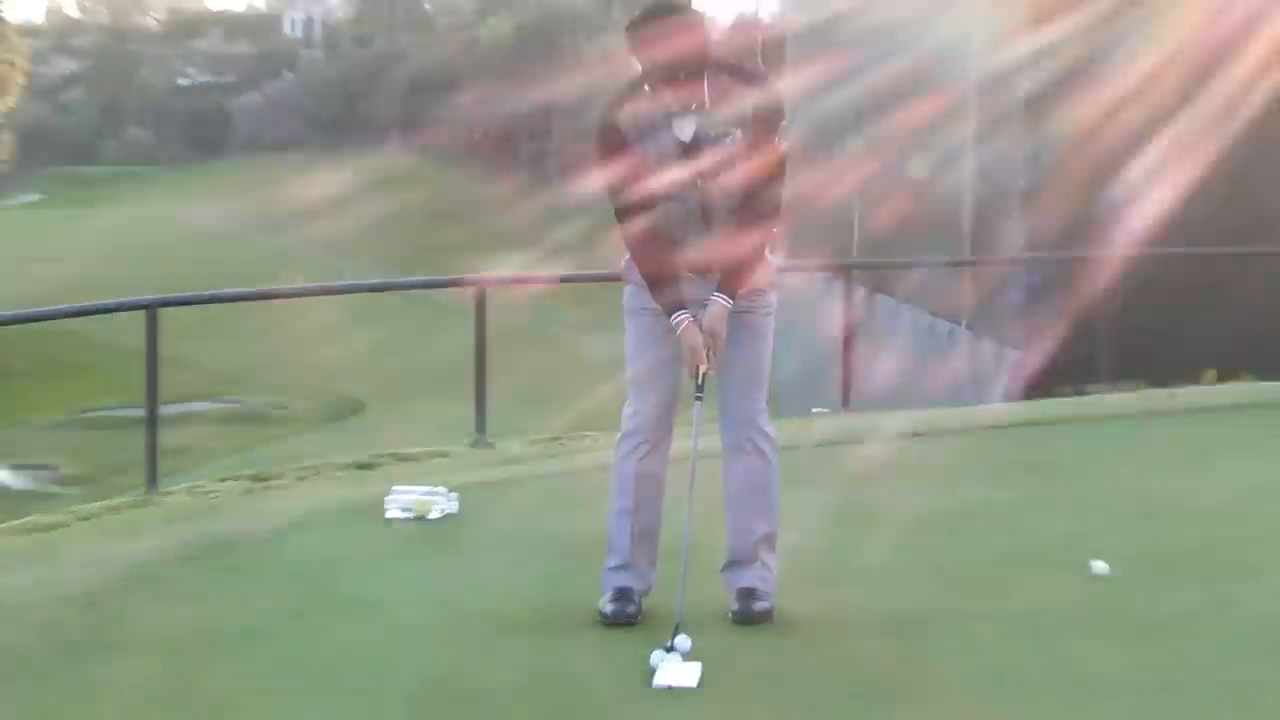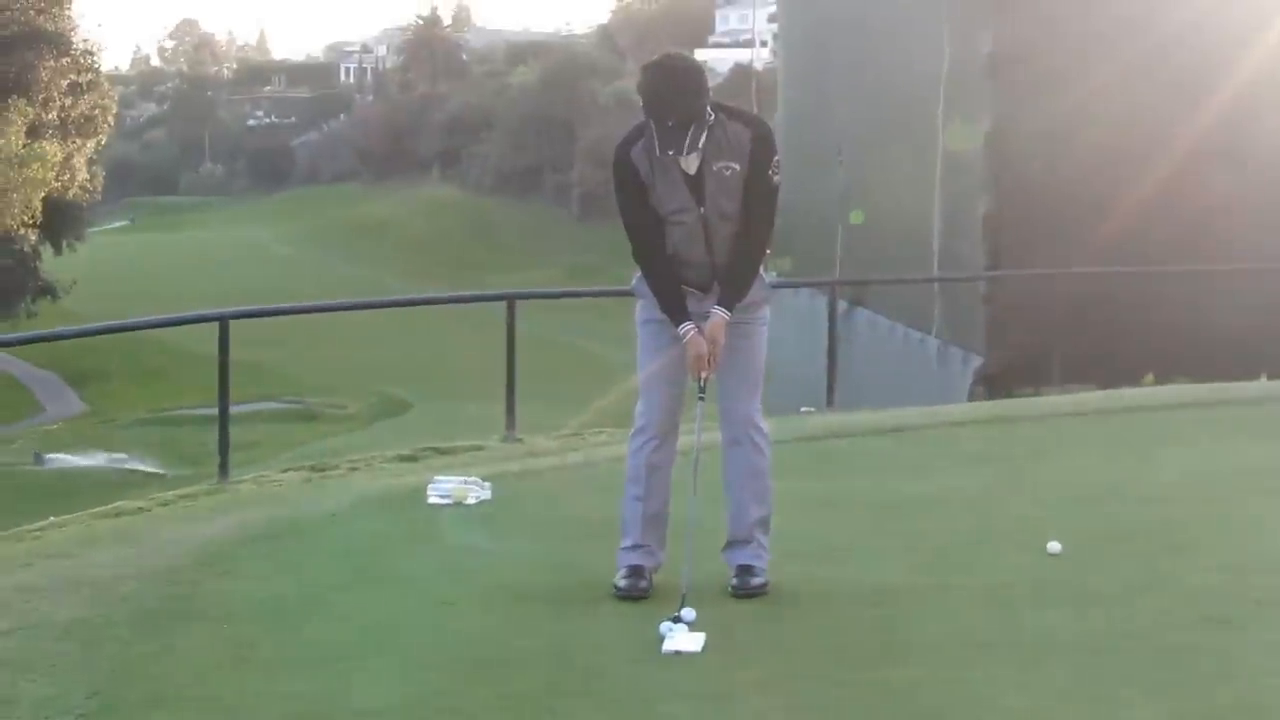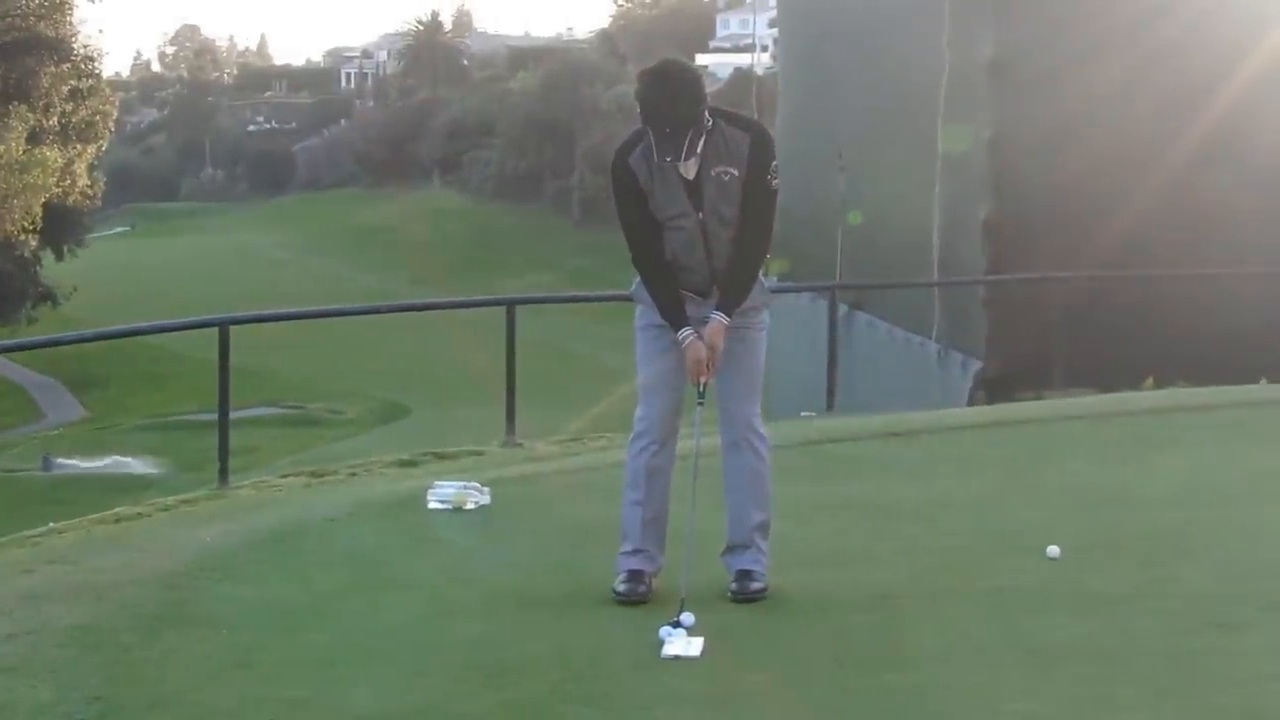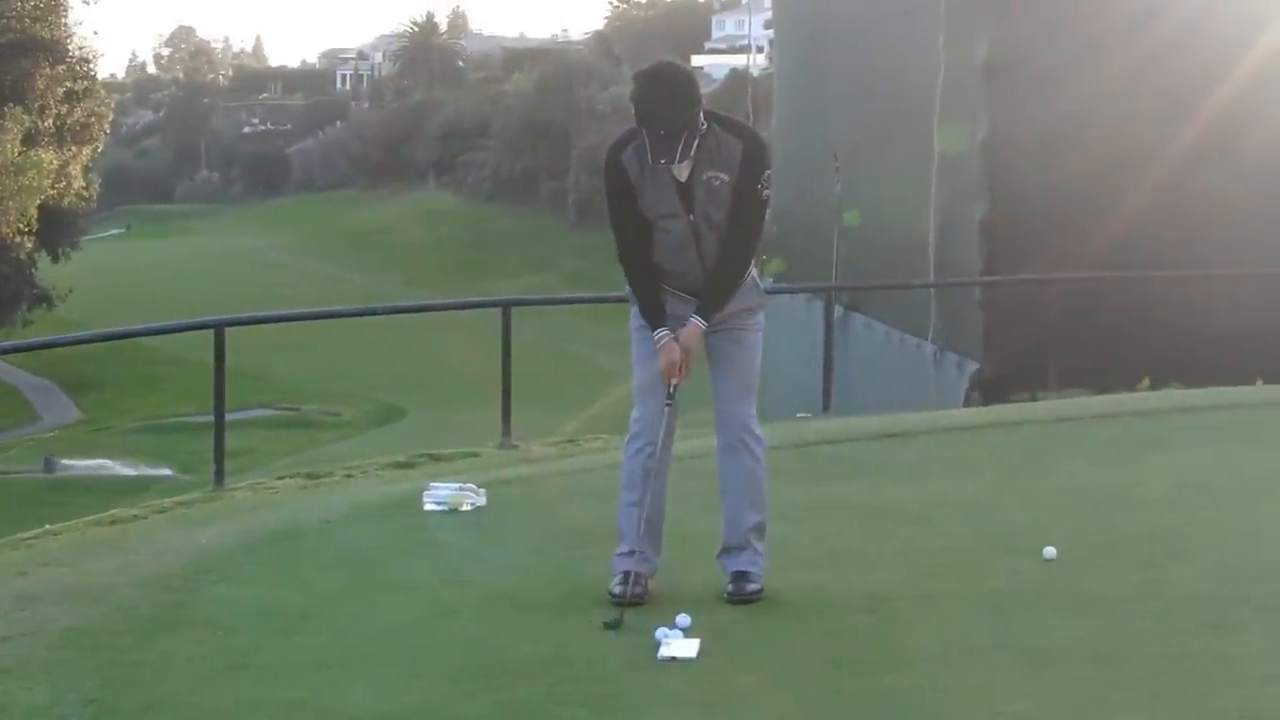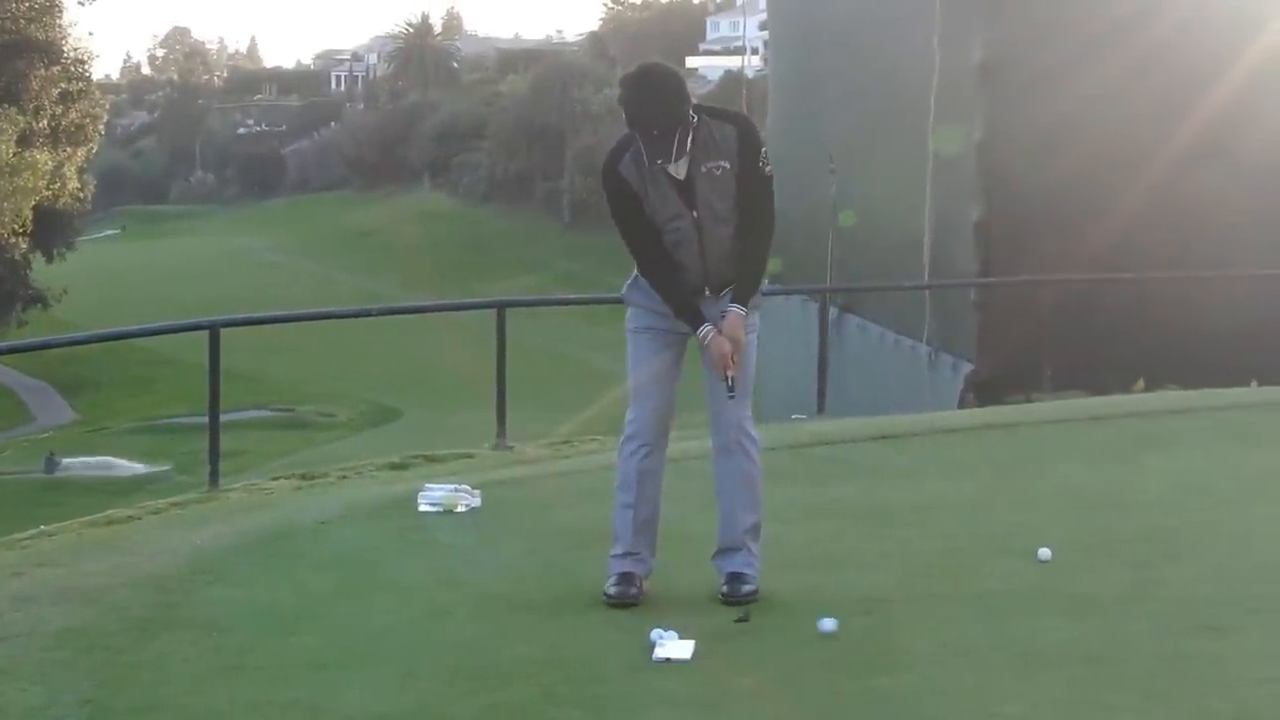
dt=0.7s
person 1, frame 1
left shoulder: (756, 100)
right shoulder: (622, 120)
left elbow: (762, 208)
right elbow: (636, 226)
left wrist: (722, 299)
right wrist: (678, 316)
left hip: (741, 279)
right hip: (657, 281)
left knee: (748, 423)
right knee: (643, 423)
left ankle: (752, 576)
right ankle: (625, 578)
person 1, frame 2
left shoulder: (753, 137)
right shoulder: (632, 153)
left elbow: (757, 232)
right elbow: (647, 249)
left wrist: (722, 312)
right wrist: (685, 326)
left hip: (739, 292)
right hip: (665, 295)
left knee: (744, 421)
right knee: (653, 421)
left ankle: (749, 555)
right ankle: (637, 556)
person 1, frame 3
left shoulder: (751, 142)
right shoulder: (631, 159)
left elbow: (756, 237)
right elbow: (646, 255)
left wrist: (721, 318)
right wrist: (685, 332)
left hip: (738, 298)
right hip: (664, 300)
left knee: (744, 425)
right knee: (652, 425)
left ankle: (749, 560)
right ankle: (637, 560)
person 1, frame 4
left shoulder: (745, 147)
right shoulder: (623, 158)
left elbow: (742, 244)
right elbow: (632, 254)
left wrist: (700, 323)
right wrist: (662, 333)
left hip: (732, 299)
right hip: (658, 299)
left knee: (740, 426)
right knee: (648, 426)
left ankle: (745, 560)
right ankle: (633, 562)
person 1, frame 5
left shoulder: (737, 134)
right shoulder: (621, 166)
left elbow: (759, 225)
right elbow: (650, 258)
left wrist: (737, 310)
right wrist: (702, 330)
left hip: (731, 297)
right hip: (658, 301)
left knee: (736, 427)
right knee: (644, 428)
left ankle: (740, 562)
right ankle: (629, 563)
